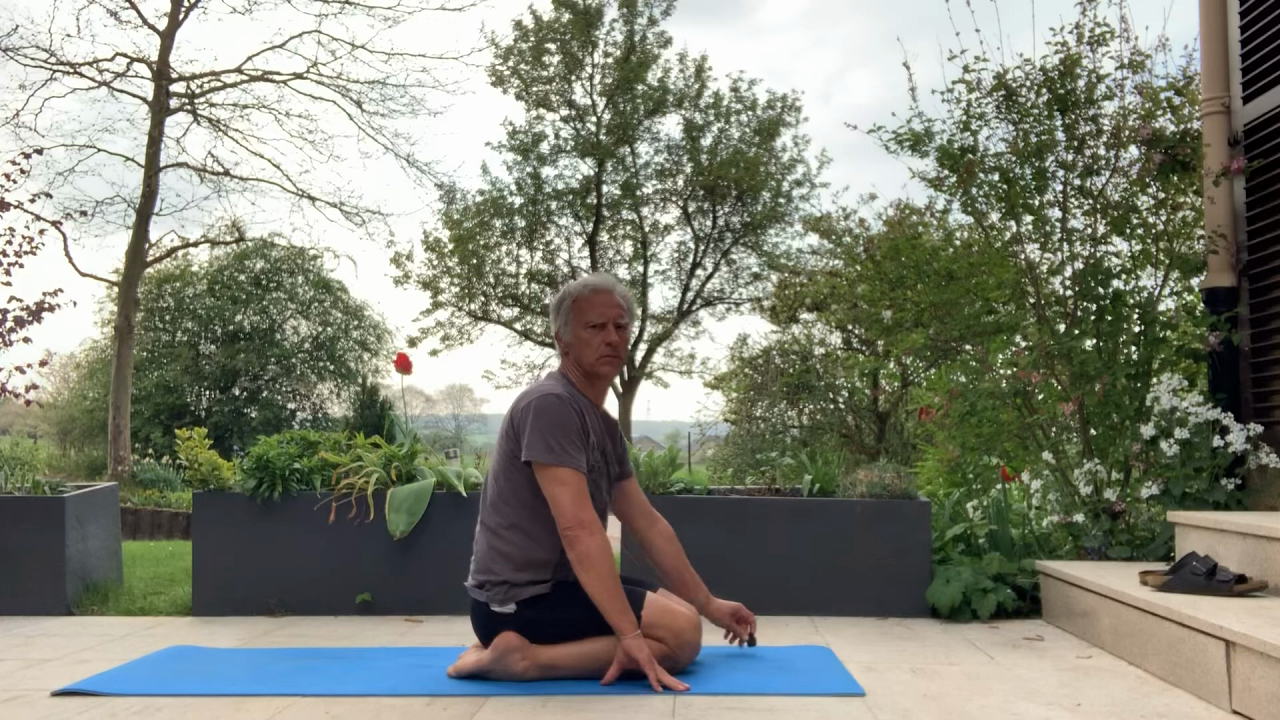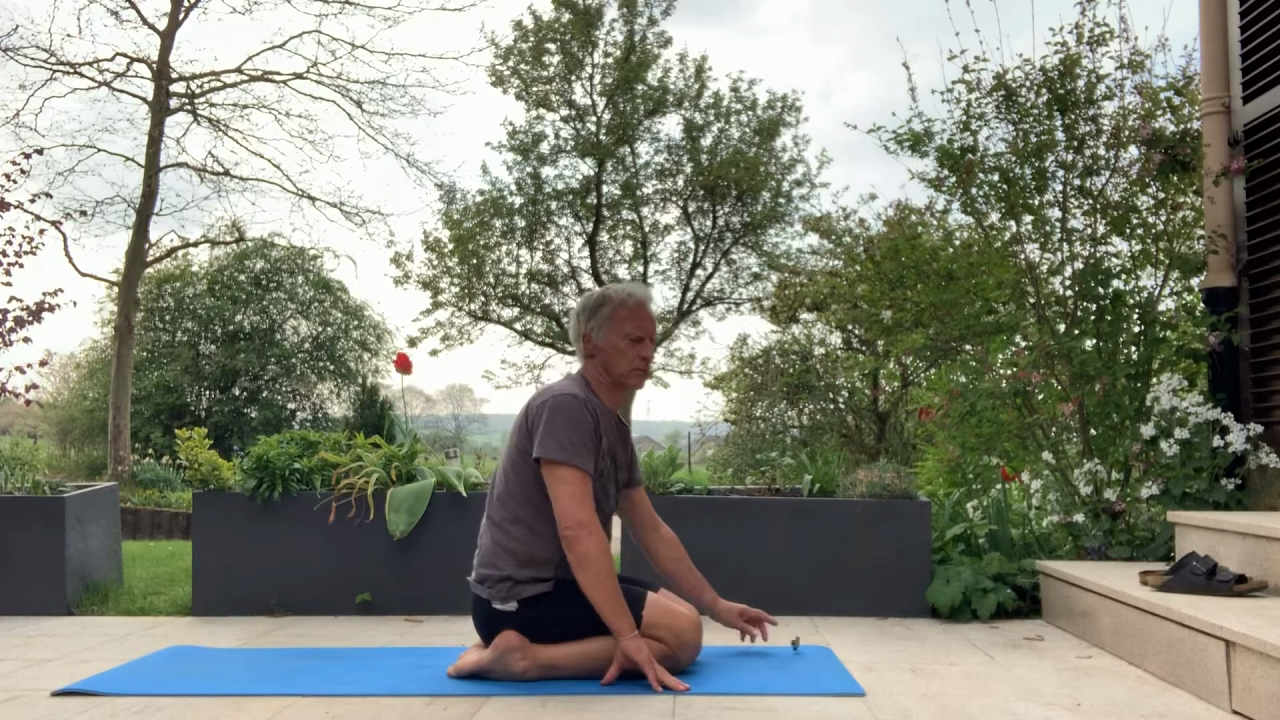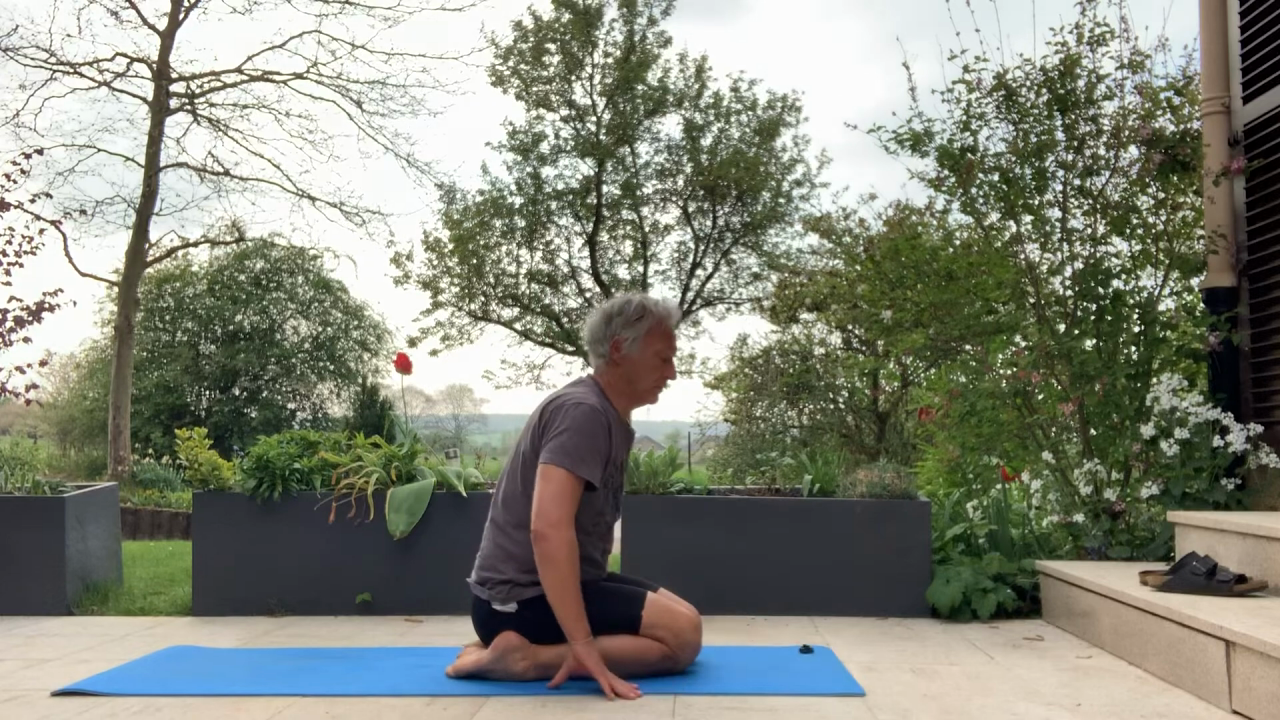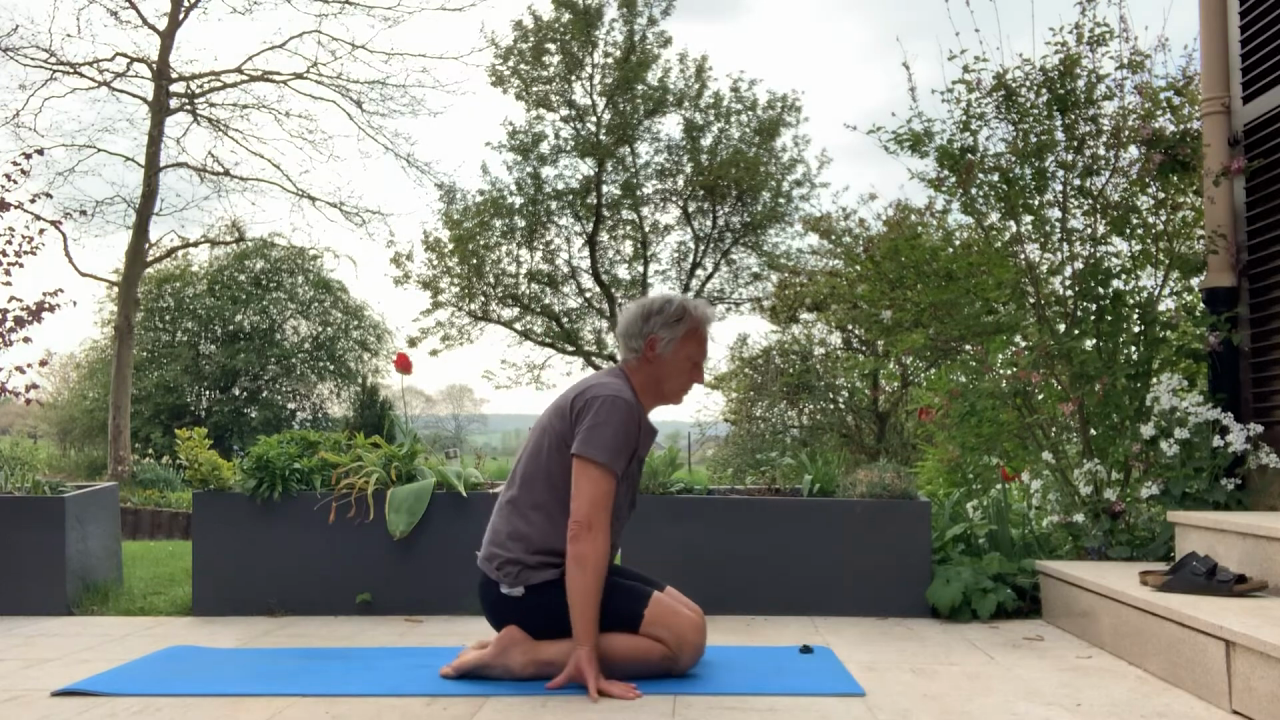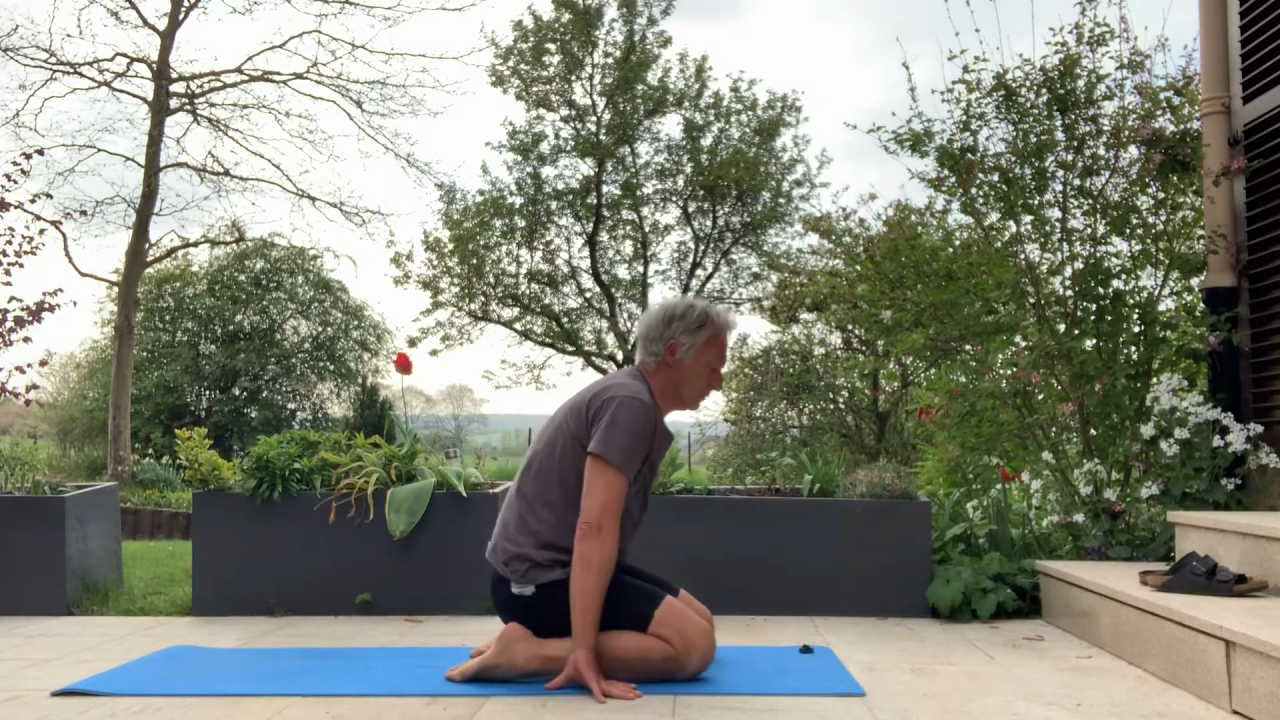
dt=0.4s
person 1, frame 1
left shoulder: (604, 425)
right shoulder: (551, 404)
left elbow: (647, 522)
right elbow: (578, 530)
left wrist: (708, 603)
right wrist: (629, 634)
left hip: (550, 583)
right hip: (519, 599)
left knee: (682, 613)
right knee: (680, 632)
left ankle: (529, 644)
right ankle: (523, 658)
person 1, frame 2
left shoulder: (613, 426)
right shoulder: (568, 406)
left elbow: (650, 529)
right elbow: (578, 531)
left wrist: (716, 603)
right wrist: (627, 635)
left hip: (552, 584)
right hip: (521, 598)
left knee: (683, 615)
right knee: (682, 633)
left ankle: (518, 643)
right ankle: (522, 657)
person 1, frame 3
left shoulder: (607, 416)
right shoulder: (583, 411)
right elbow: (549, 530)
right wrist: (582, 644)
left hip: (550, 589)
right hip: (520, 599)
left knee: (683, 617)
right knee: (681, 635)
left ankle: (523, 643)
right ankle: (522, 658)
person 1, frame 4
left shoulder: (618, 400)
right shoulder: (613, 402)
right elbow: (585, 528)
right wrist: (585, 649)
left hip: (552, 571)
right hip: (526, 583)
left knee: (692, 619)
right knee: (685, 638)
left ankle: (531, 641)
right ankle: (521, 655)
person 1, frame 5
left shoulder: (629, 397)
right shoulder: (629, 404)
right elbow: (594, 529)
right wrist: (584, 650)
left hip: (561, 569)
right hip: (538, 581)
left knee: (700, 622)
right knee: (693, 645)
left ankle: (534, 638)
right ankle: (526, 651)
